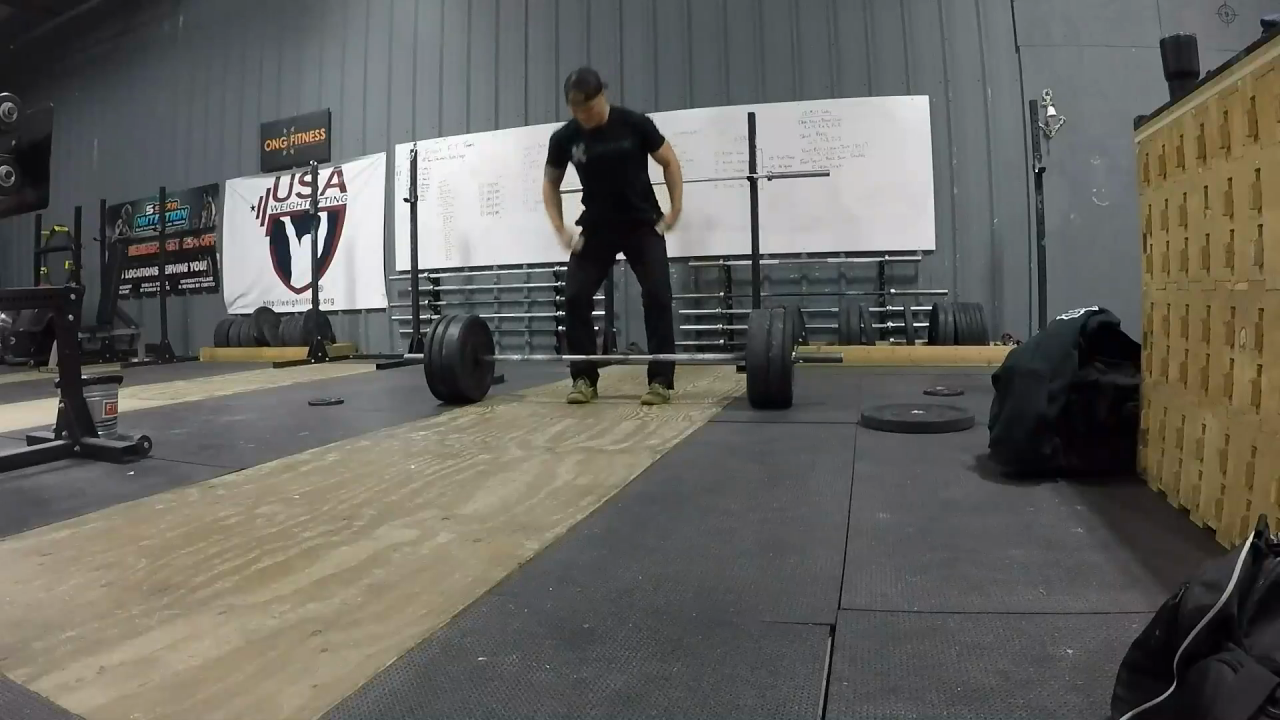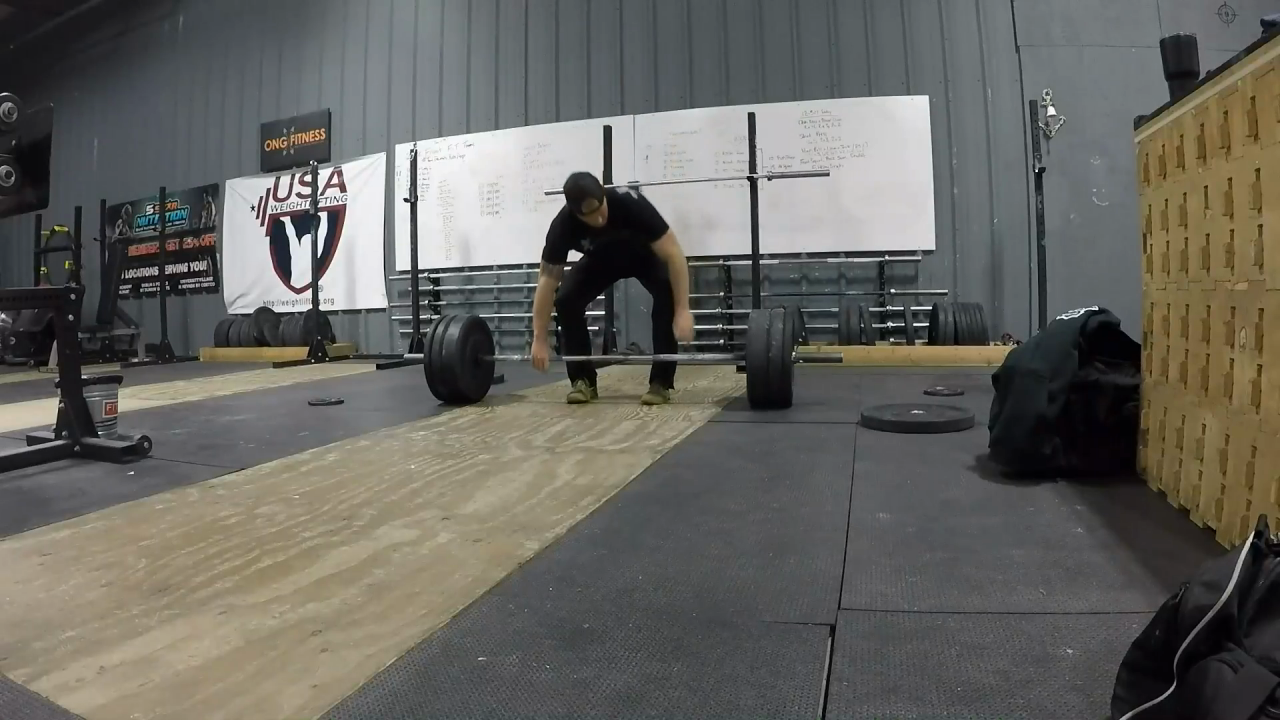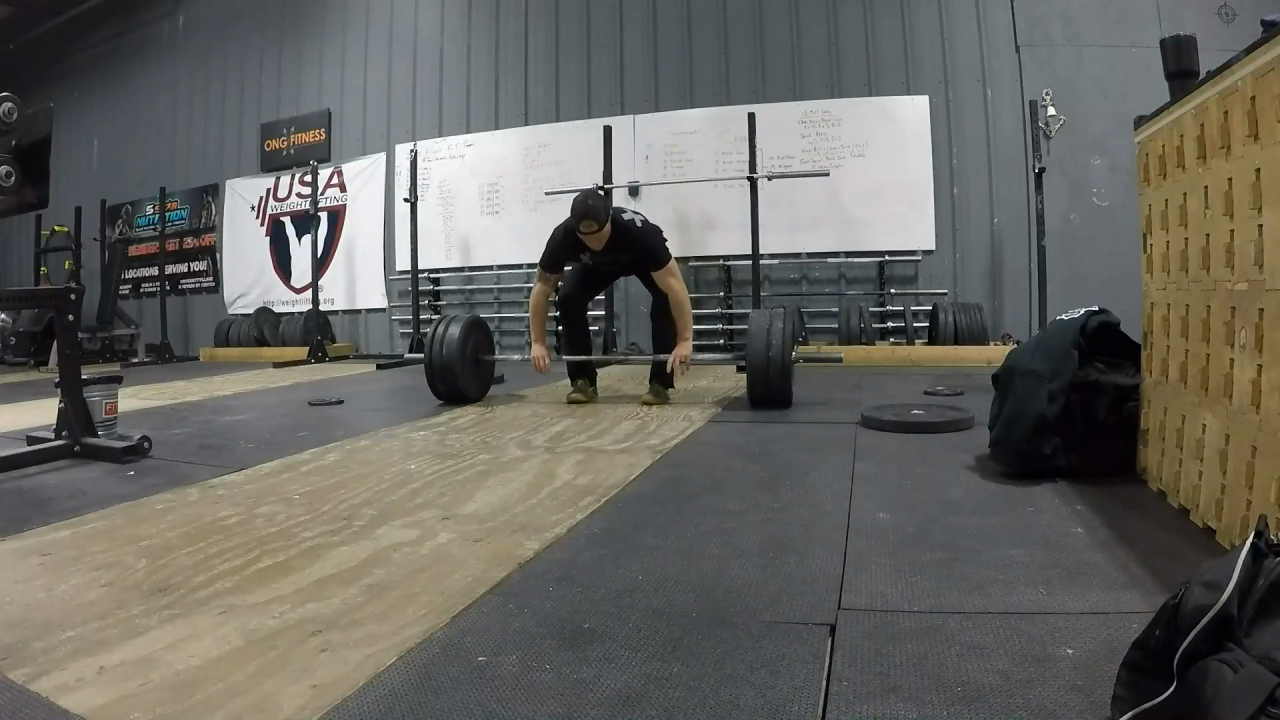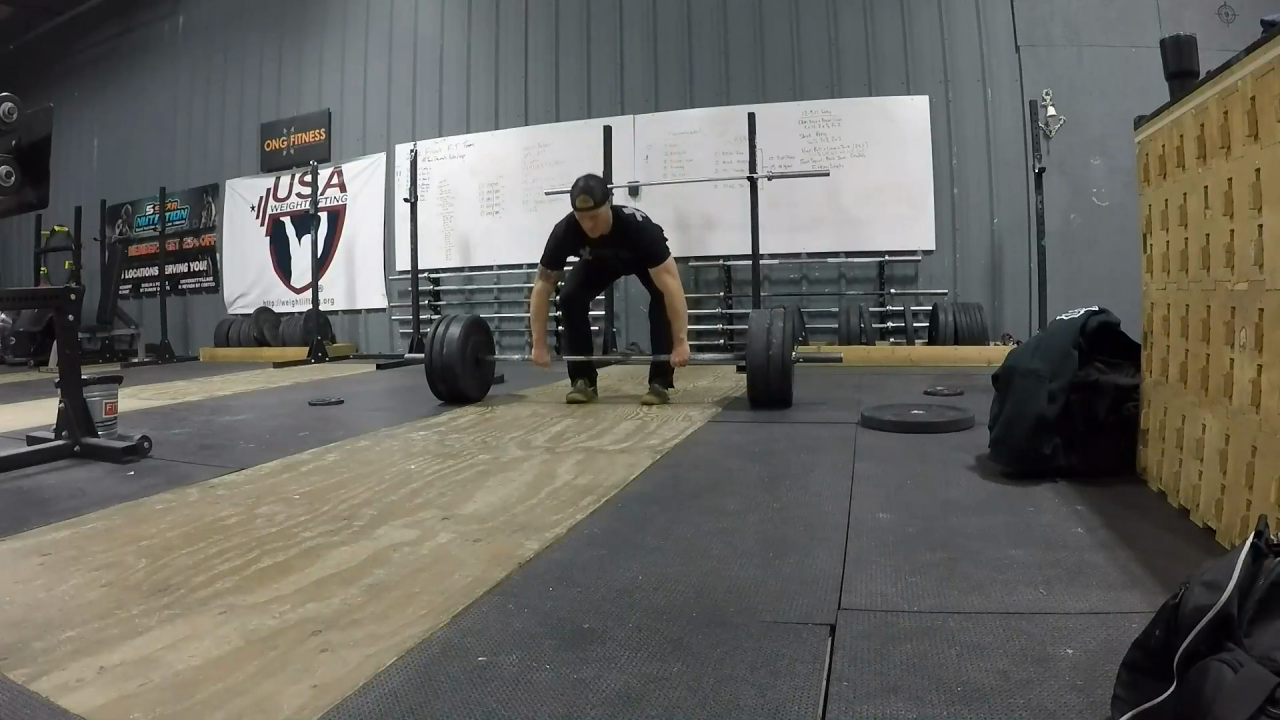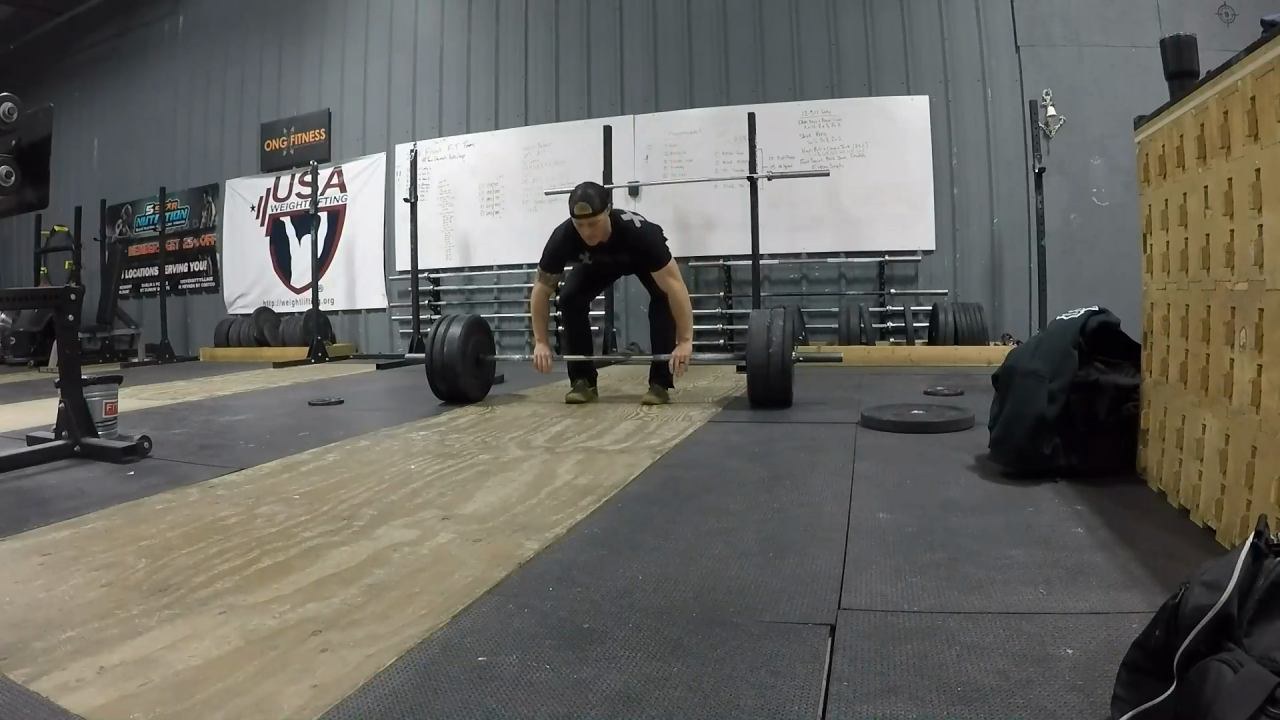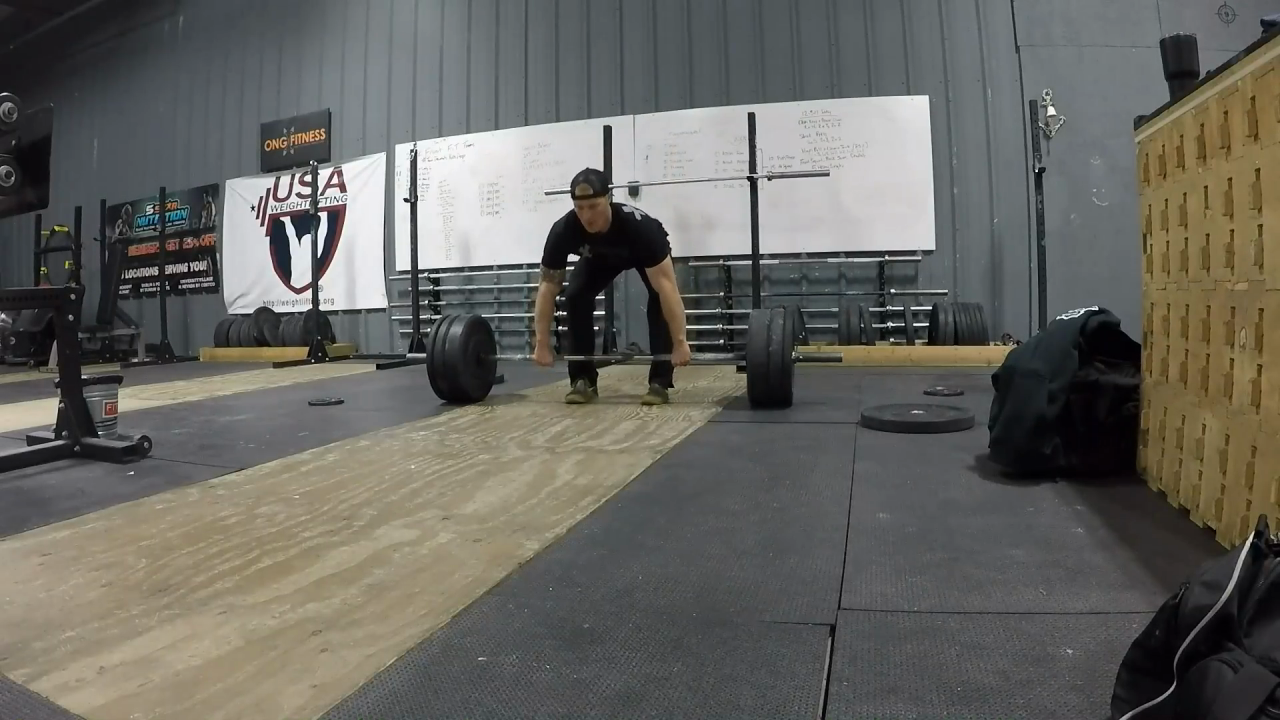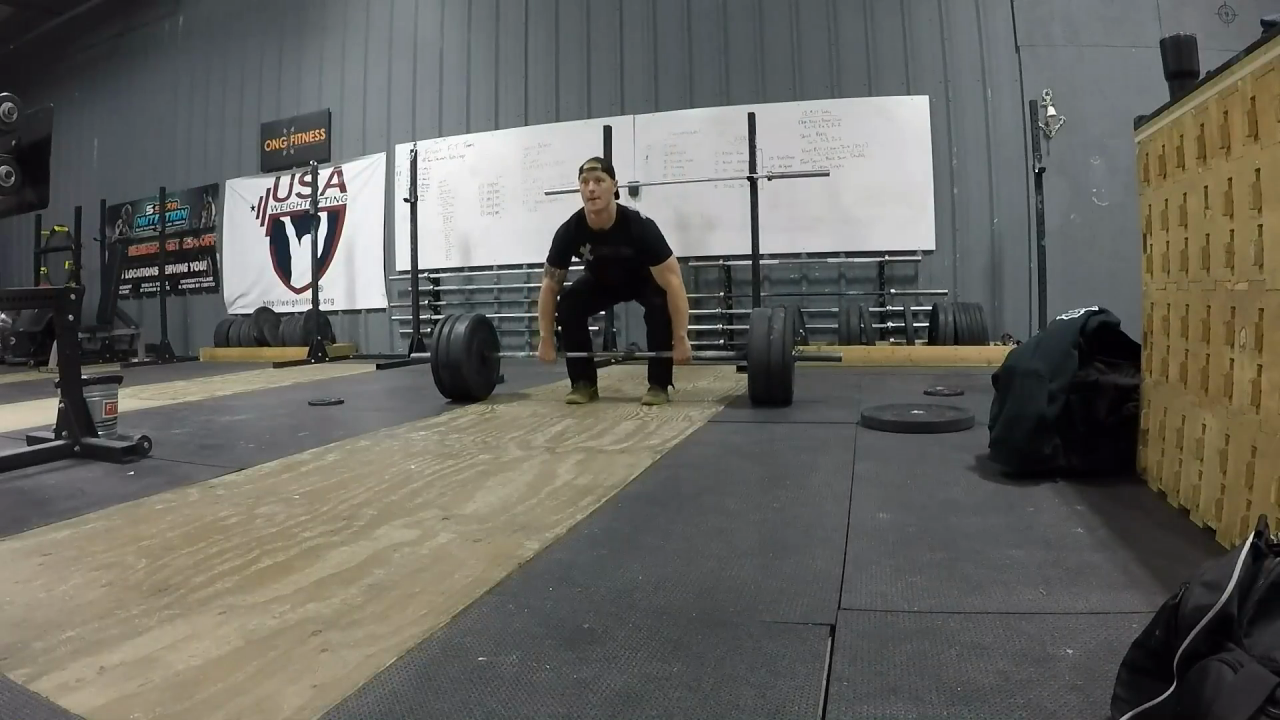
dt=0.5s
person 1, frame 1
left shoulder: (634, 123)
right shoulder: (563, 138)
left elbow: (669, 162)
right elbow: (551, 184)
left wrist: (674, 210)
right wrist: (561, 229)
left hip: (642, 225)
right hip: (597, 228)
left knee: (657, 294)
right knee: (575, 295)
left ankle: (660, 380)
right ankle: (584, 379)
person 1, frame 2
left shoulder: (631, 204)
right shoulder: (562, 226)
left elbow: (672, 254)
right elbow: (547, 281)
left wrist: (683, 311)
right wrist: (540, 341)
left hip: (644, 257)
right hip: (599, 261)
left knee: (666, 298)
right knee: (565, 300)
left ankle: (660, 382)
right ankle: (583, 379)
person 1, frame 3
left shoulder: (637, 230)
right shoulder: (562, 238)
left elbow: (675, 286)
right elbow: (541, 290)
left wrist: (685, 341)
right wrist: (537, 342)
left hip: (641, 258)
right hip: (596, 264)
left knee: (665, 296)
right knee: (568, 299)
left ankle: (660, 382)
right ankle: (583, 380)
person 1, frame 4
left shoulder: (638, 225)
right shoulder: (564, 232)
left elbow: (671, 285)
right elbow: (542, 288)
left wrist: (680, 343)
right wrist: (539, 343)
left hip: (642, 258)
right hip: (598, 261)
left knee: (662, 296)
right knee: (570, 298)
left ankle: (660, 382)
right ankle: (584, 380)
person 1, frame 5
left shoulder: (638, 232)
right shoulder: (562, 239)
left elbow: (675, 287)
right elbow: (541, 290)
left wrist: (685, 341)
right wrist: (541, 342)
left hip: (641, 257)
right hip: (597, 263)
left knee: (663, 296)
right knee: (570, 298)
left ankle: (660, 383)
right ankle: (583, 380)
person 1, frame 6
left shoulder: (638, 225)
right shoulder: (563, 231)
left elbow: (666, 287)
right elbow: (548, 289)
left wrist: (680, 343)
right wrist: (542, 344)
left hip: (642, 252)
right hip: (598, 257)
left knee: (659, 296)
right knee: (575, 296)
left ankle: (659, 382)
right ankle: (583, 380)
person 1, frame 7
left shoulder: (639, 226)
right shoulder: (569, 232)
left elbow: (673, 282)
right elbow: (549, 287)
left wrist: (680, 340)
right wrist: (546, 341)
left hip: (643, 278)
right hip: (601, 281)
left knee: (659, 303)
right knee: (567, 303)
left ankle: (658, 384)
right ankle: (584, 382)
